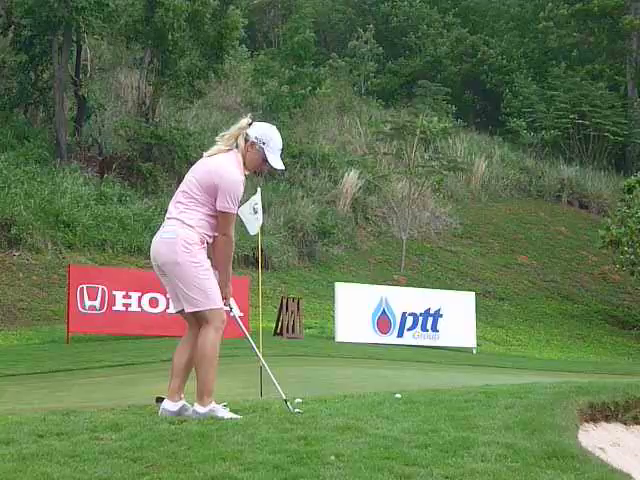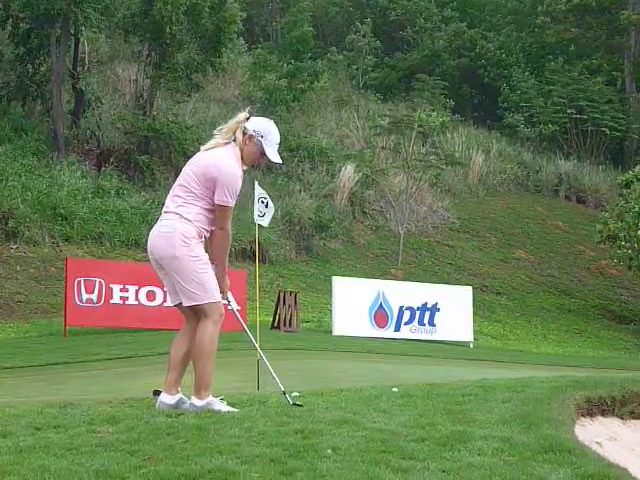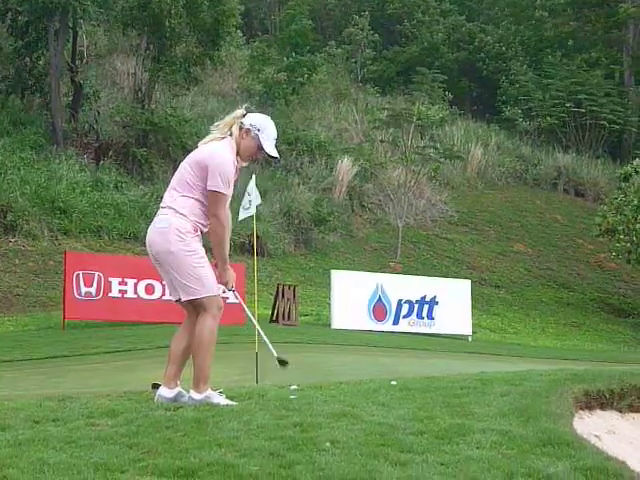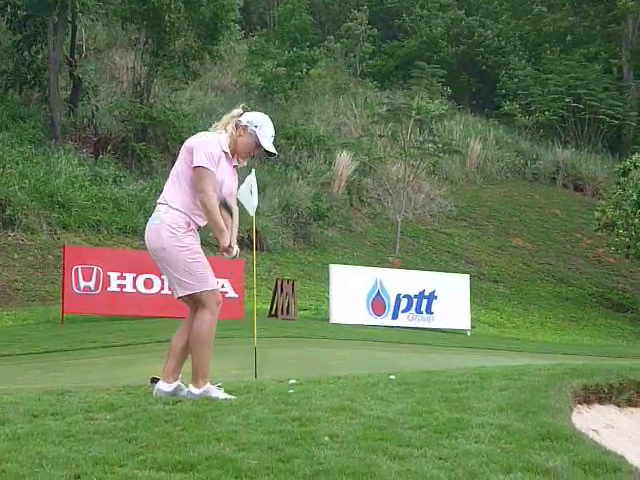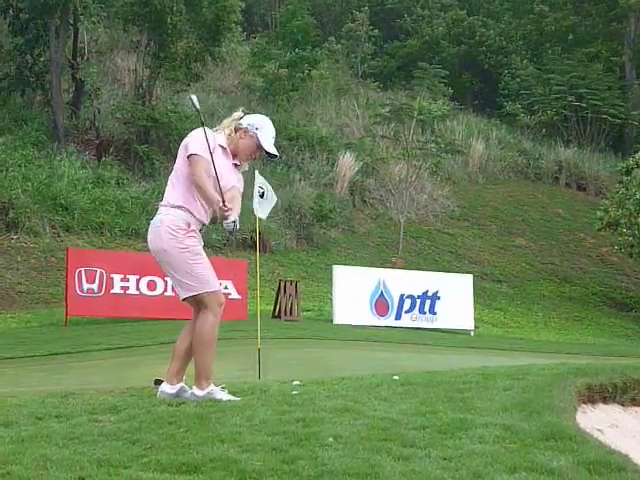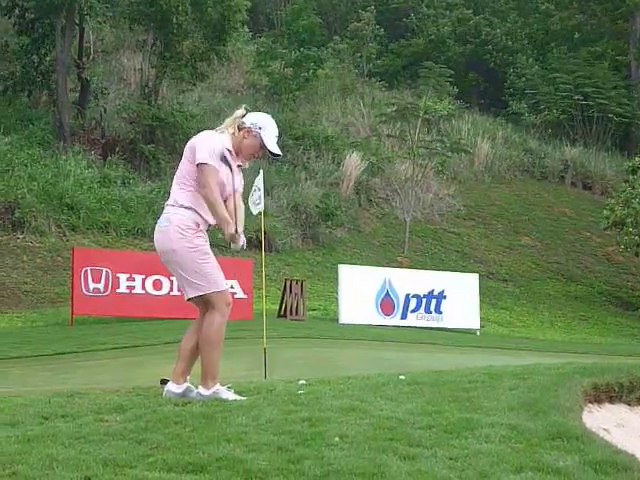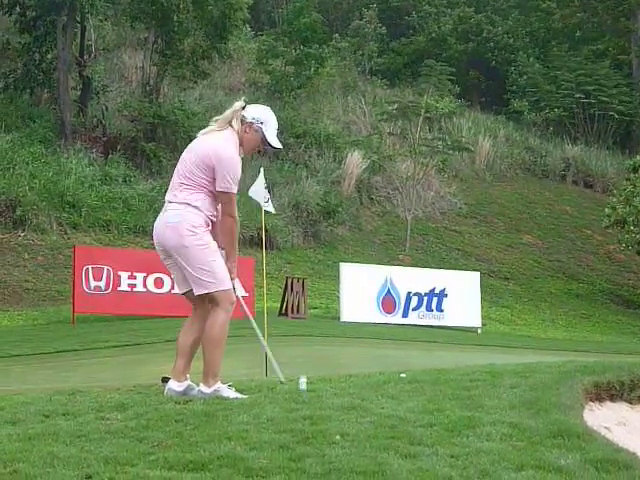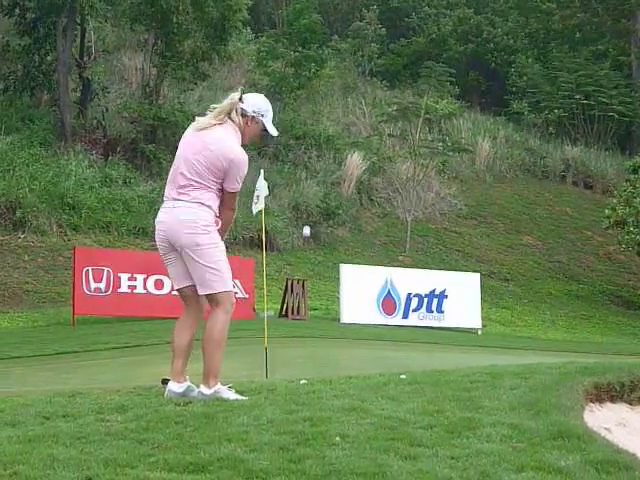
dt=0.2s
person 1, frame 1
left shoulder: (219, 161)
right shoulder: (232, 176)
right elbow: (225, 234)
left wrist: (215, 272)
right wrist: (225, 281)
left hip: (165, 244)
right hip: (182, 245)
left knee: (198, 325)
right knee: (214, 321)
left ankle: (173, 401)
right ankle: (205, 404)
person 1, frame 2
left shoulder: (216, 155)
right shoulder: (230, 169)
right elbow: (222, 228)
left wrist: (214, 267)
right wrist: (222, 274)
left hip: (161, 238)
right hip: (179, 239)
left knee: (194, 319)
right knee: (212, 315)
left ankle: (170, 394)
right ankle: (202, 397)
person 1, frame 3
left shoulder: (225, 159)
right shoulder: (221, 156)
left elbow: (222, 215)
right elbow: (216, 216)
left wrist: (224, 261)
right wrist: (224, 267)
left hip: (164, 234)
right hip: (177, 234)
left knee: (196, 313)
right knee: (212, 308)
left ankle: (169, 388)
right ankle: (201, 391)
person 1, frame 4
left shoulder: (231, 166)
right shoulder: (207, 143)
left elbow: (230, 207)
right elbow: (203, 192)
left wrist: (232, 237)
right wrist: (221, 234)
left hip: (173, 232)
right hip: (172, 228)
left knee: (199, 308)
right knee: (211, 302)
left ankle: (168, 382)
right ankle: (199, 385)
person 1, frame 5
left shoulder: (235, 169)
right shoulder: (201, 137)
left elbow: (234, 201)
right elbow: (199, 177)
left wrist: (231, 216)
right wrist: (218, 206)
left hip: (182, 234)
right hip: (173, 229)
left knee: (205, 309)
right knee: (213, 303)
left ankle: (172, 383)
right ankle: (203, 386)
person 1, frame 6
left shoulder: (235, 167)
right shoulder: (209, 142)
left elbow: (235, 206)
right elbow: (208, 191)
left wrist: (238, 232)
right wrist: (228, 226)
left hip: (177, 233)
right hip: (181, 230)
left knee: (210, 310)
right knee: (221, 304)
left ankle: (177, 383)
right ankle: (209, 386)
person 1, frame 7
left shoulder: (211, 139)
right shoulder: (228, 155)
right elbow: (229, 215)
left wrist: (222, 255)
right wrist: (231, 260)
left hip: (166, 226)
right hip: (187, 227)
left knee: (202, 307)
right knee: (223, 302)
left ankle: (178, 381)
right ankle: (210, 384)
person 1, frame 8
left shoulder: (197, 128)
right shoulder: (236, 155)
right elbow: (228, 208)
left wrist: (213, 232)
right wrist: (217, 235)
left hip: (166, 220)
right hip: (195, 223)
left knee: (192, 306)
right knee: (223, 303)
left ankle: (177, 382)
right ankle: (211, 385)
